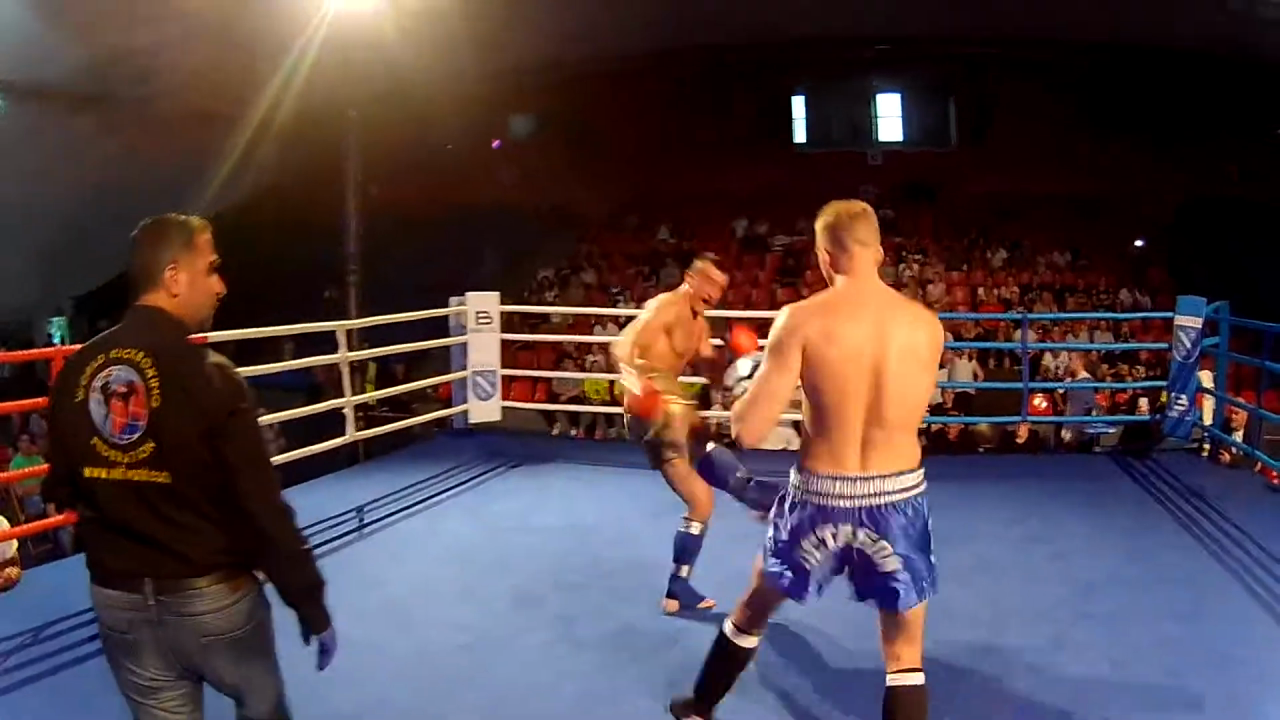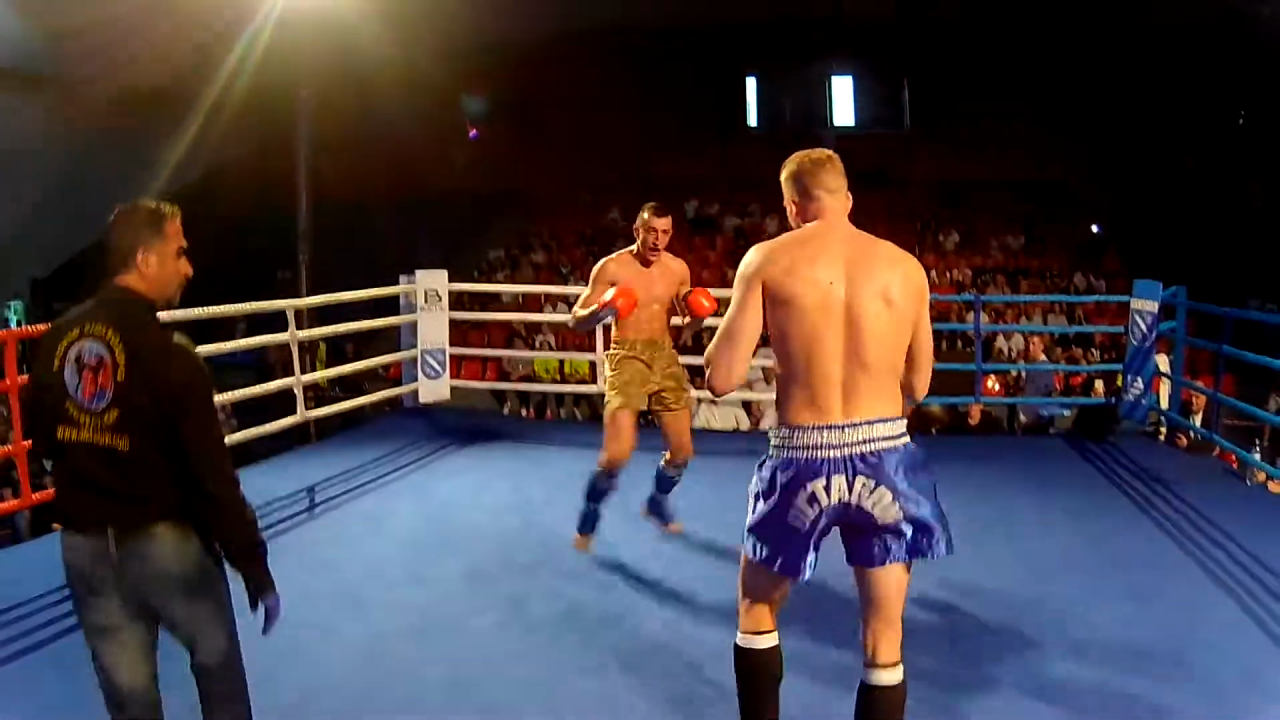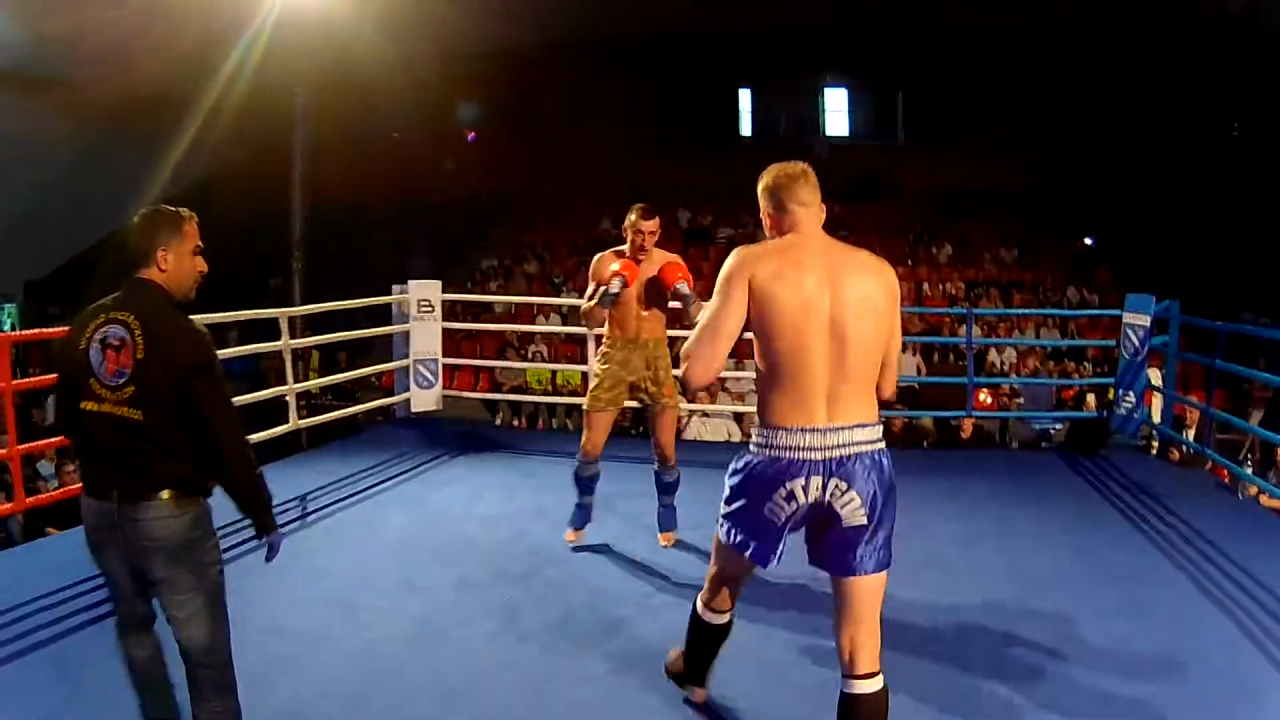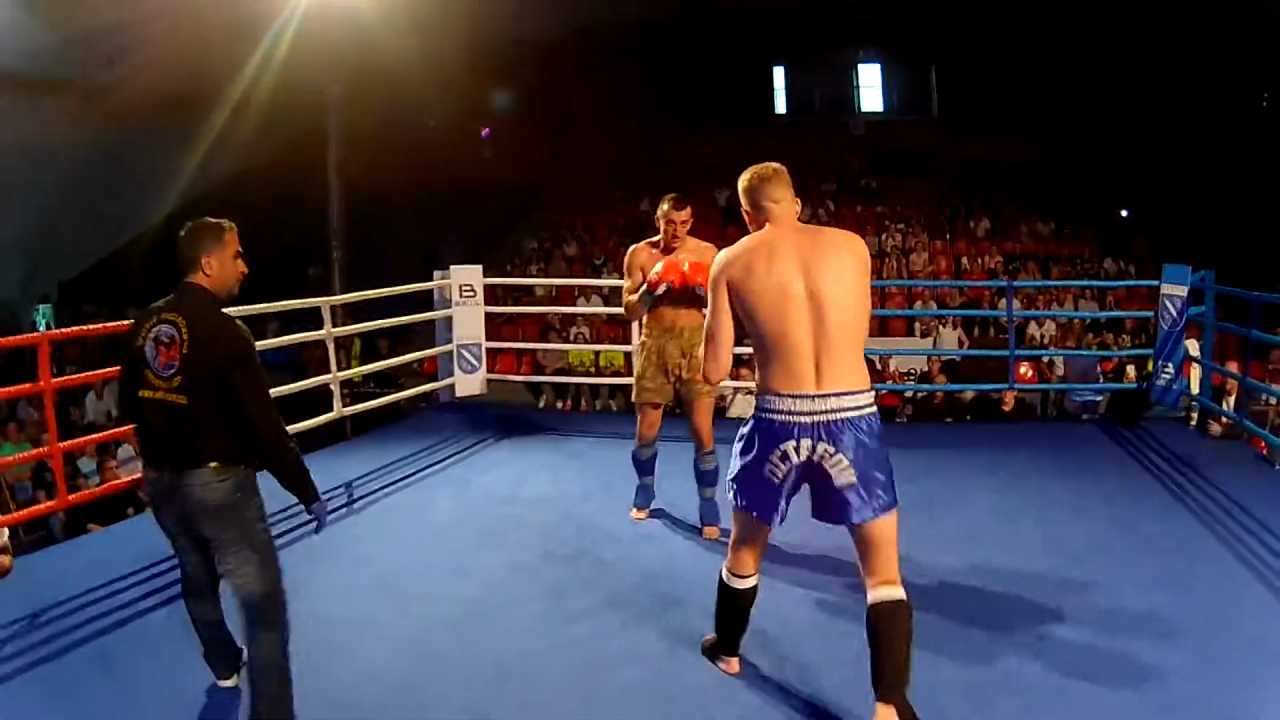
dt=0.3s
person 1, frame 1
left shoulder: (802, 320)
right shoulder: (927, 326)
left elbow: (748, 432)
left wrist: (751, 377)
left hip: (820, 500)
right hip: (899, 502)
left knee: (754, 610)
right knee: (905, 655)
person 1, frame 2
left shoulder: (766, 260)
right shoulder: (906, 268)
left elbow: (721, 377)
right elbow: (918, 385)
left hip: (804, 459)
right hip: (886, 457)
left knee: (757, 607)
right knee: (884, 639)
person 1, frame 3
left shoulder: (750, 264)
right shoulder: (881, 274)
left elbow: (696, 372)
right elbow: (885, 387)
left wrist: (712, 318)
left hip: (780, 459)
right hip: (861, 459)
left knee: (724, 580)
right knee: (861, 644)
person 1, frame 4
left shoulder: (731, 263)
right shoulder: (852, 247)
left elbow: (712, 370)
left hip: (780, 423)
right hip: (853, 418)
left knee: (746, 547)
right knee: (882, 569)
left ankle: (727, 648)
person 2, frame 1
left shoulder: (75, 372)
right shoulder: (208, 377)
left elbow: (63, 489)
right elbow: (260, 509)
right wrist: (312, 607)
left hip: (120, 602)
right hip: (214, 600)
person 2, frame 2
left shoulder: (56, 340)
right shoulder: (165, 354)
left elbow: (45, 443)
right elbow: (211, 473)
right wrist: (255, 568)
left hip: (86, 547)
right hip: (168, 544)
right knee: (217, 667)
person 2, frame 3
left shoulder: (86, 325)
right shoulder: (182, 336)
left elbow: (69, 420)
right elbow: (225, 442)
right wrist: (264, 517)
left hip: (100, 511)
right hip: (169, 514)
left knee: (133, 624)
right knee: (205, 655)
person 2, frame 4
left shoulder: (145, 325)
right shoulder: (223, 332)
left elbow: (130, 404)
right elbow: (263, 425)
right wrist: (306, 491)
left hip: (162, 482)
right hip: (218, 482)
left knee: (198, 578)
right knee: (264, 603)
left ankle: (226, 664)
person 3, frame 1
left shoulder: (697, 323)
right shoulder: (664, 307)
left elbow: (713, 370)
right elbow: (622, 346)
right wrist: (635, 383)
left hip: (669, 408)
right hip: (652, 405)
left knee: (702, 503)
left ankle: (679, 590)
person 3, frame 2
left shoulder: (678, 269)
right shoulder: (610, 268)
left elbow: (690, 320)
right elbow: (576, 320)
left wrist: (699, 314)
right wrist: (597, 313)
left hip: (665, 359)
right hip: (626, 360)
left knee: (682, 452)
right knee: (619, 453)
left ankle: (657, 502)
right ankle: (589, 516)
person 3, frame 3
left shoulder: (671, 263)
right shoulder: (604, 262)
left elbow: (693, 318)
right elbow: (589, 321)
left wrist: (688, 296)
right wrist: (606, 294)
left hip: (656, 356)
right hip: (615, 356)
left knee: (665, 450)
right knee: (590, 446)
left ankle: (667, 511)
right ankle: (583, 509)
person 3, frame 4
left shoulder: (707, 254)
right shoulder: (640, 254)
right elbow: (629, 310)
left wrist: (710, 291)
right wrist: (651, 289)
left hip: (694, 345)
right hip: (654, 344)
left knee: (702, 434)
right knee: (646, 431)
left ankle: (708, 506)
right ankle: (645, 487)
